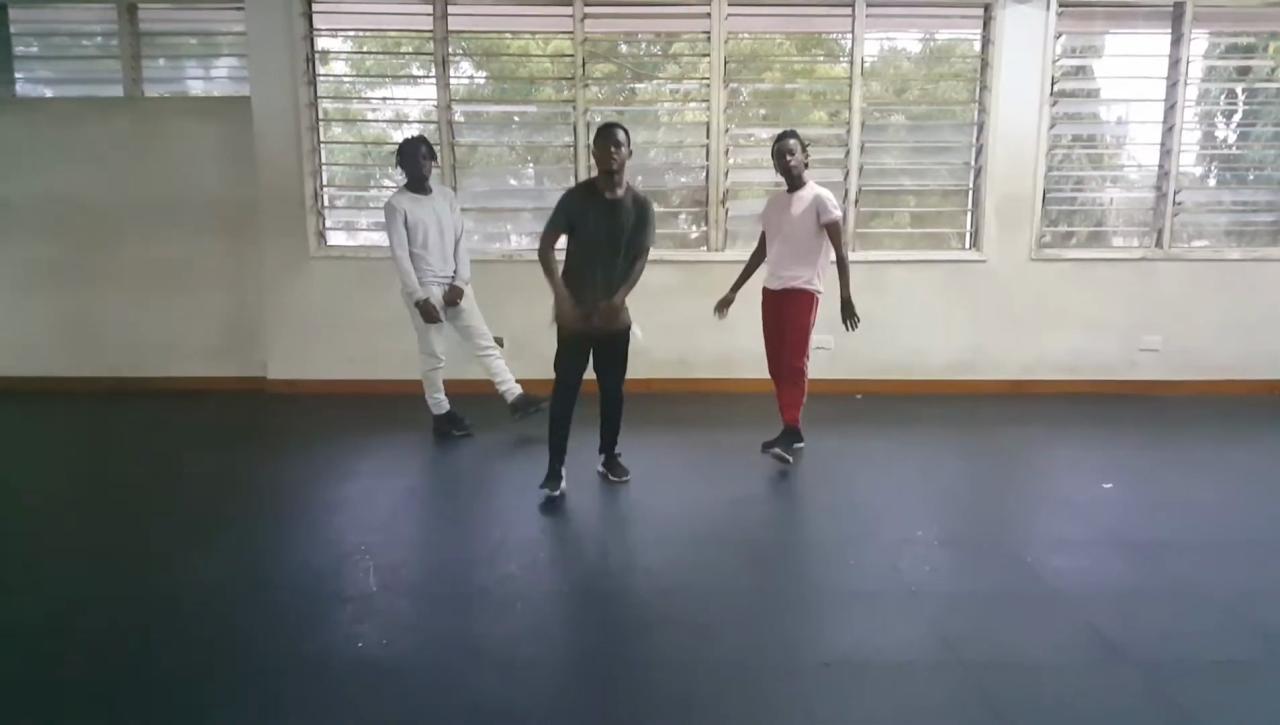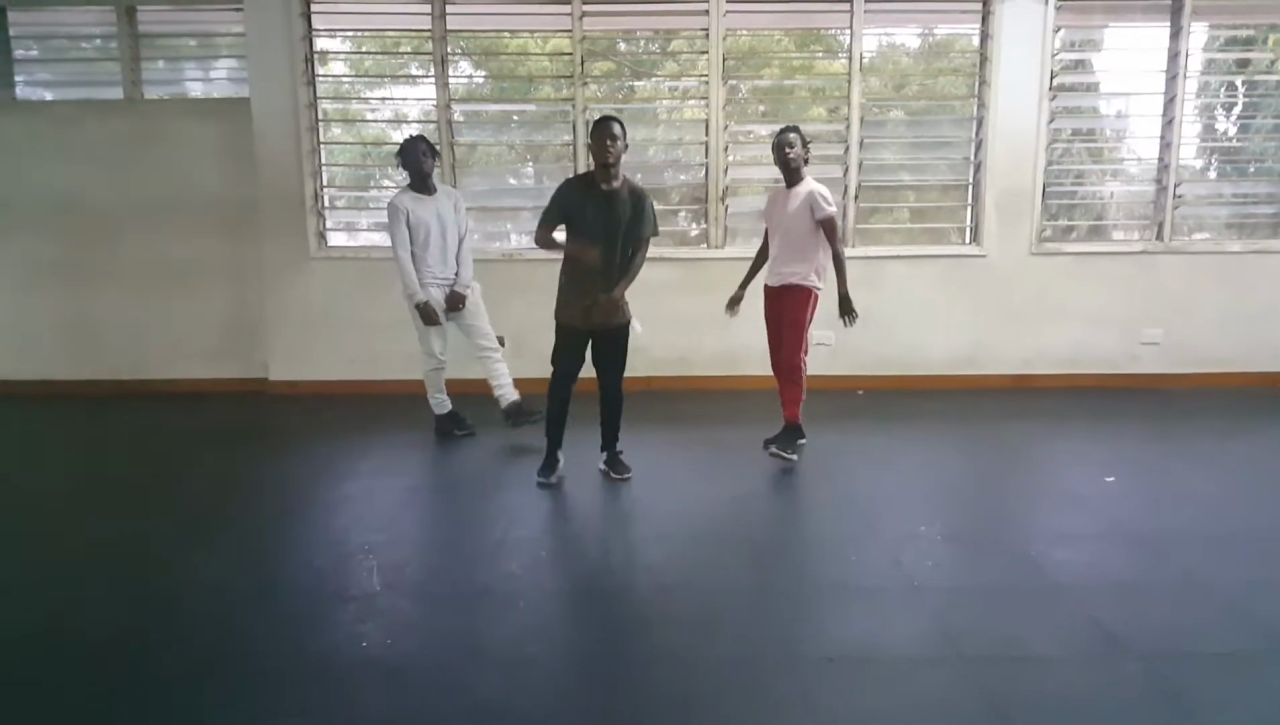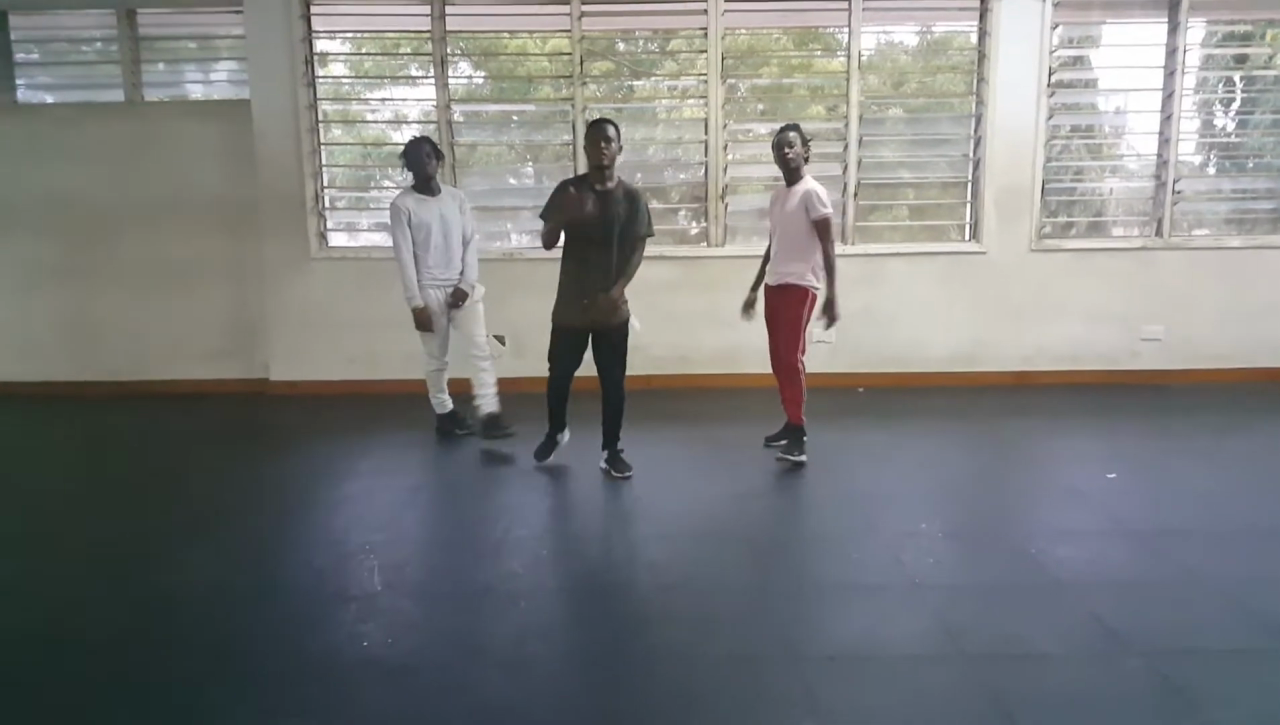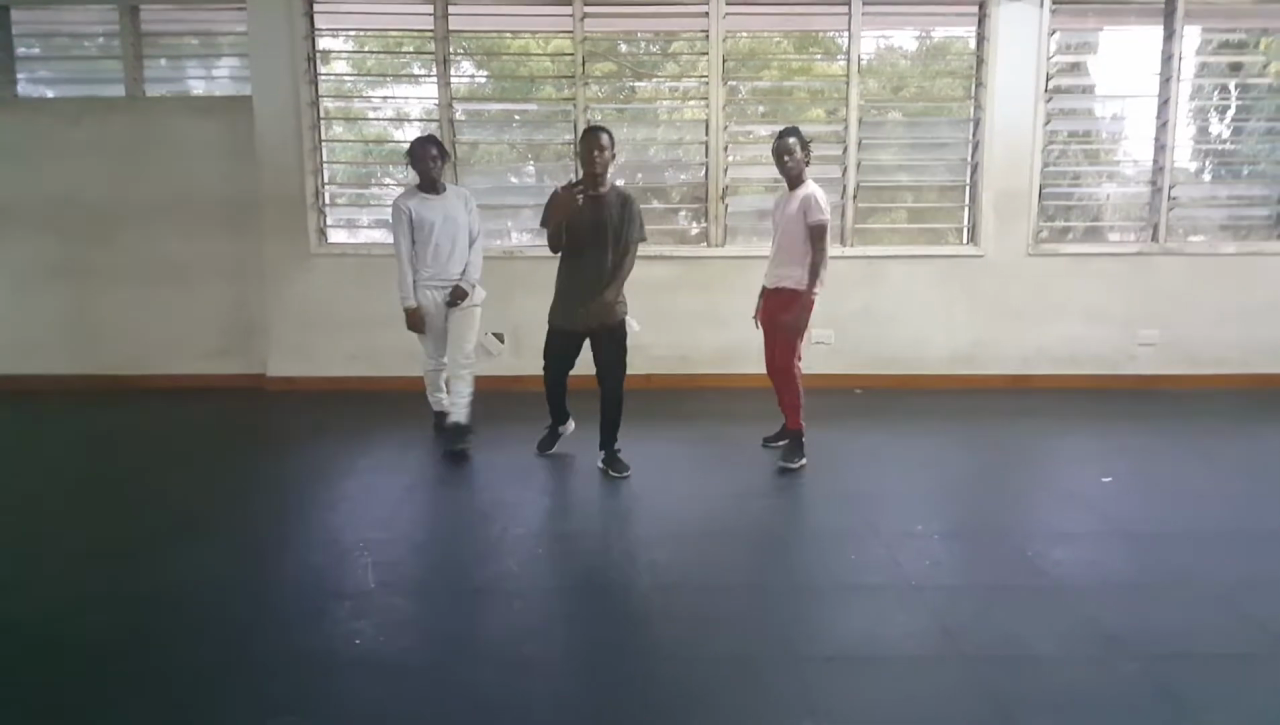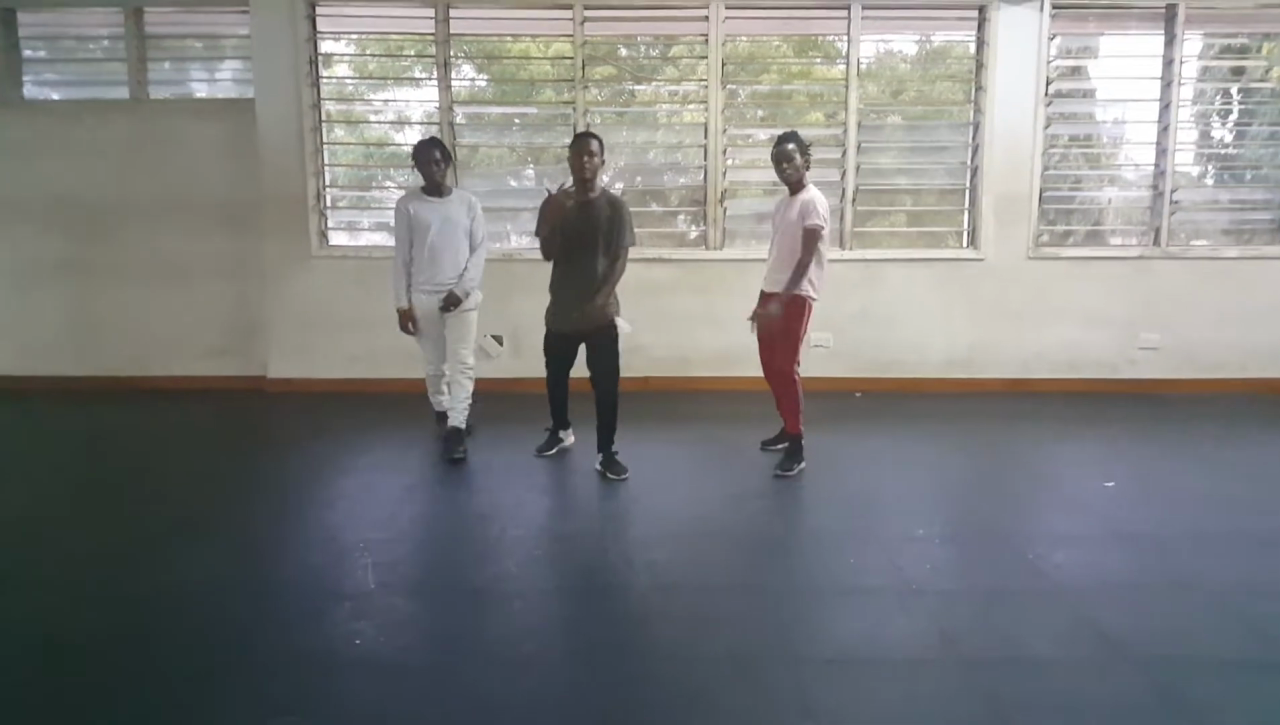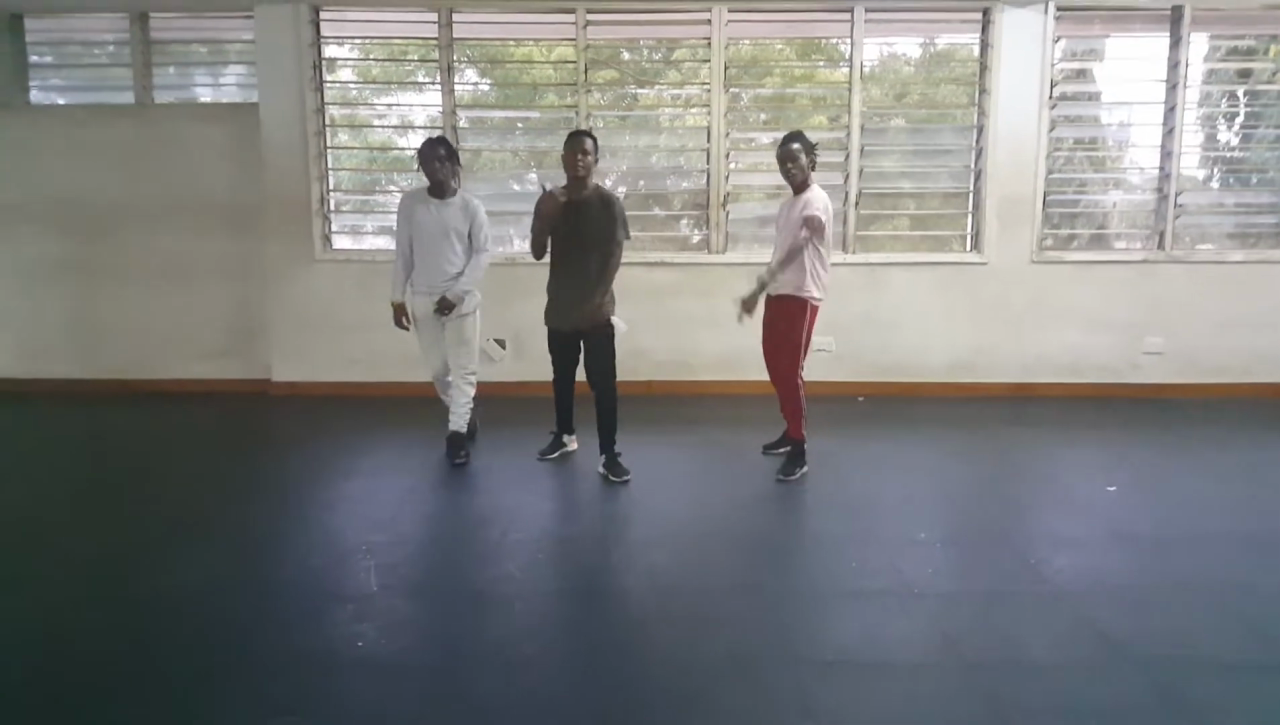
dt=0.1s
person 1, frame 1
left shoulder: (640, 205)
right shoulder: (575, 198)
left elbow: (640, 258)
right elbow: (545, 248)
left wrist: (619, 299)
right wrist: (560, 295)
left hip: (614, 313)
right hip: (575, 311)
left knee: (612, 389)
right knee: (565, 387)
left ankle: (608, 455)
right ankle: (555, 468)
person 1, frame 2
left shoulder: (637, 197)
right shoulder: (571, 189)
left elbow: (640, 250)
right elbow: (541, 237)
left wrist: (618, 292)
right wrist: (570, 247)
left hip: (613, 307)
right hip: (572, 304)
left knee: (611, 382)
right knee: (562, 378)
left ankle: (610, 451)
right ankle: (553, 454)
person 1, frame 3
left shoulder: (632, 197)
right shoulder: (568, 192)
left elbow: (637, 250)
right elbow: (548, 242)
left wrist: (617, 291)
right wrist: (567, 216)
left hip: (612, 306)
right hip: (570, 304)
left knee: (613, 381)
right knee: (560, 374)
left ankle: (611, 451)
right ankle: (556, 432)
person 1, frame 4
left shoulder: (625, 202)
right shoulder: (564, 197)
left elbow: (629, 254)
right elbow: (554, 247)
left wrist: (610, 295)
right wrist: (560, 215)
left hip: (608, 307)
right hip: (567, 304)
left knee: (612, 380)
right knee: (553, 372)
left ankle: (608, 451)
right ankle: (559, 423)
person 1, frame 5
left shoulder: (615, 206)
right shoulder: (557, 203)
left elbow: (621, 258)
right elbow: (547, 254)
left wrist: (602, 299)
right wrist: (554, 218)
left hip: (601, 310)
right hip: (562, 308)
left knee: (606, 383)
right knee: (556, 375)
left ankle: (606, 453)
right ankle: (561, 430)
person 1, frame 6
left shoulder: (608, 202)
right shoulder: (550, 201)
left elbow: (615, 255)
right elbow: (537, 253)
left wrist: (597, 299)
right wrist: (543, 215)
left hip: (596, 309)
right hip: (559, 307)
left knee: (603, 380)
right knee: (562, 375)
left ankle: (609, 455)
right ankle: (564, 435)
person 2, frame 1
left shoulder: (820, 198)
right shoulder: (773, 203)
left elbow: (839, 248)
right elbow: (761, 251)
left wrist: (846, 296)
right wrist: (733, 291)
left hip: (803, 291)
right hip: (772, 292)
left knee: (794, 362)
right knee: (777, 365)
left ankle: (790, 437)
right ankle: (790, 430)
person 2, frame 2
left shoulder: (816, 193)
right shoulder: (774, 197)
left elbow: (834, 245)
left wrist: (843, 293)
right wrist: (742, 287)
left hip: (802, 287)
right hip: (772, 287)
left knee: (792, 358)
right knee: (778, 360)
left ankle: (794, 435)
right ankle: (792, 425)
person 2, frame 3
left shoulder: (813, 192)
right shoulder: (777, 196)
left elbow: (828, 246)
left wrist: (832, 296)
right wrist: (754, 289)
left hip: (800, 287)
right hip: (774, 286)
left knee: (790, 358)
right knee: (778, 360)
left ankle: (797, 437)
right ankle: (793, 423)
person 2, frame 4
left shoulder: (812, 196)
right shoulder: (781, 199)
left elbow: (819, 254)
left wrist: (803, 302)
left hip: (796, 292)
right hip: (772, 289)
left knee: (786, 362)
right knee: (774, 363)
left ankle: (797, 442)
right ankle: (790, 426)
person 2, frame 5
left shoulder: (812, 201)
right shoulder: (783, 203)
left elbow: (807, 257)
left wrist: (780, 301)
left hip: (795, 297)
right hip: (770, 293)
left knee: (785, 367)
right knee: (770, 367)
left ankle: (796, 447)
right ankle: (789, 429)
person 2, frame 6
left shoulder: (816, 199)
right shoulder: (789, 202)
left elbow: (801, 243)
left wrist: (767, 278)
right wrist: (758, 290)
left hip: (801, 298)
right hip: (777, 295)
left knee: (790, 371)
right knee: (776, 368)
left ankle: (798, 452)
right ankle: (792, 433)
person 3, frame 1
left shoulder: (447, 196)
right shoulder: (397, 205)
left elbow: (459, 241)
right elbow: (400, 255)
left wrist: (460, 282)
right wrist: (419, 297)
left hip: (455, 285)
right hip: (425, 289)
left knee: (483, 341)
right knee: (433, 355)
left ankle: (515, 397)
right ankle: (442, 416)
person 3, frame 2
left shoulder: (453, 197)
right shoulder: (399, 205)
left elbow: (464, 243)
right elbow: (403, 255)
left wrist: (462, 284)
right wrist: (418, 299)
left hip: (461, 288)
right hip: (428, 291)
left knee: (487, 343)
right knee: (435, 357)
left ankle: (511, 404)
right ankle: (443, 416)
person 3, frame 3
left shoulder: (457, 198)
right shoulder: (402, 205)
left elbow: (470, 243)
right elbow: (405, 257)
left wrist: (467, 284)
right wrist: (416, 303)
left hip: (462, 288)
right hip: (429, 292)
left knee: (480, 350)
right knee: (436, 358)
left ankle: (489, 415)
right ankle: (444, 414)
person 3, frame 4
left shoulder: (463, 198)
right shoulder: (405, 204)
left elbow: (476, 243)
right elbow: (404, 256)
left wrist: (467, 283)
right wrist: (410, 303)
left hip: (463, 291)
right hip: (427, 293)
left knee: (464, 357)
right knee: (435, 359)
left ankle: (457, 423)
right ankle: (442, 414)
person 3, frame 5
left shoulder: (469, 203)
right shoulder: (407, 205)
left elbow: (479, 250)
right elbow: (402, 257)
left wrist: (462, 290)
right wrist: (402, 305)
left hip: (461, 296)
right hip: (424, 297)
left knee: (462, 363)
right knee: (435, 365)
left ankle: (456, 429)
right ankle: (442, 412)
person 3, frame 6
left shoulder: (470, 206)
right shoulder: (409, 203)
left elbow: (481, 254)
right elbow: (403, 253)
left wrist: (456, 294)
right wrist: (398, 298)
left hip: (462, 298)
right hip: (424, 298)
left knee: (463, 367)
right knee: (438, 367)
left ankle: (457, 433)
right ankle: (460, 410)
